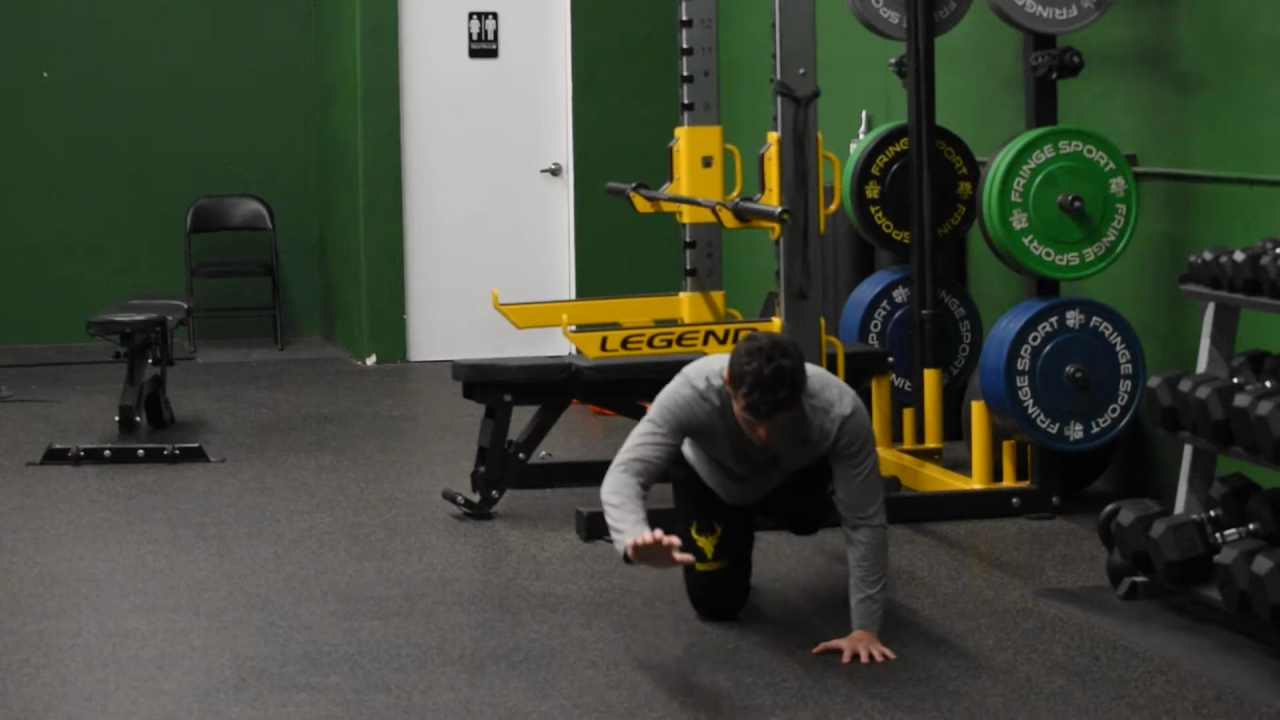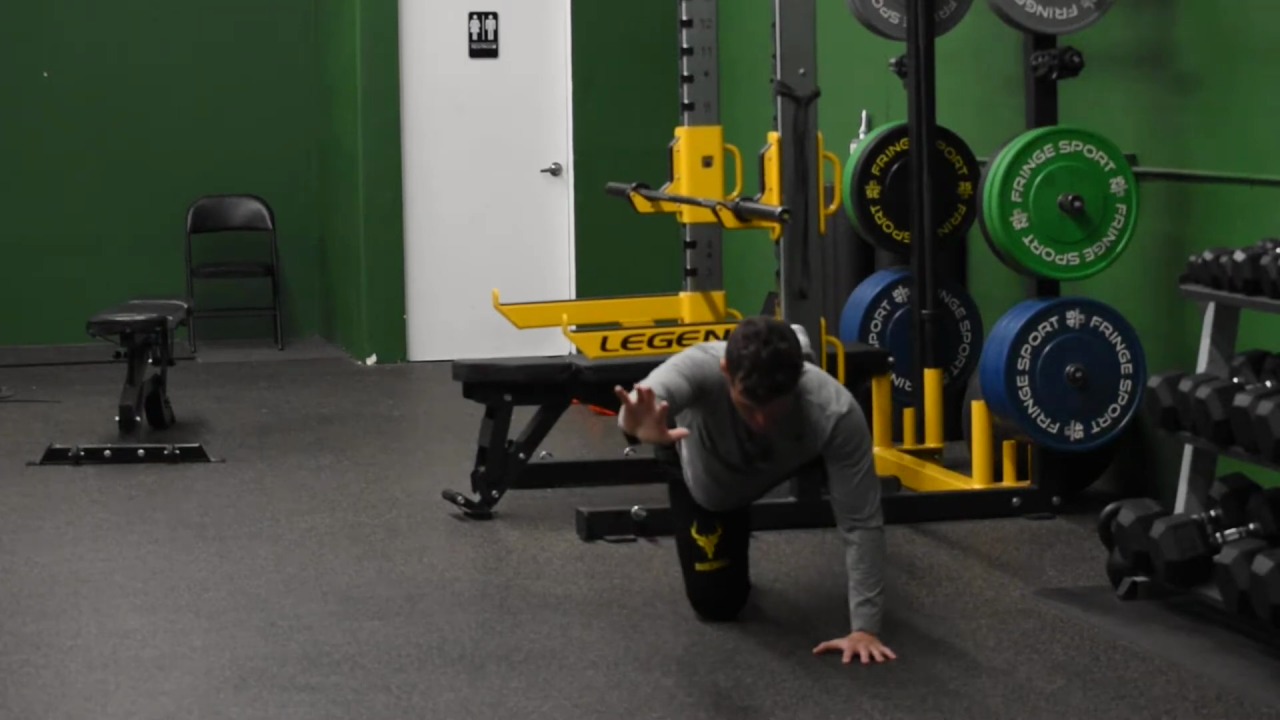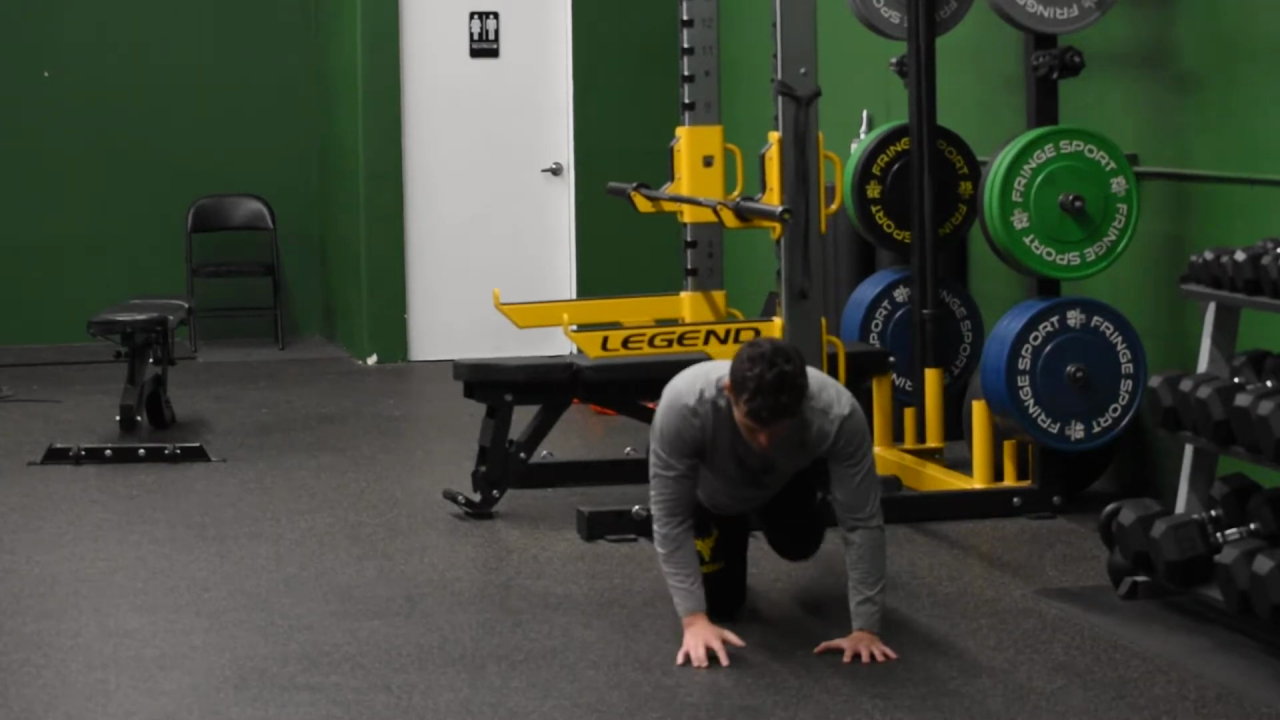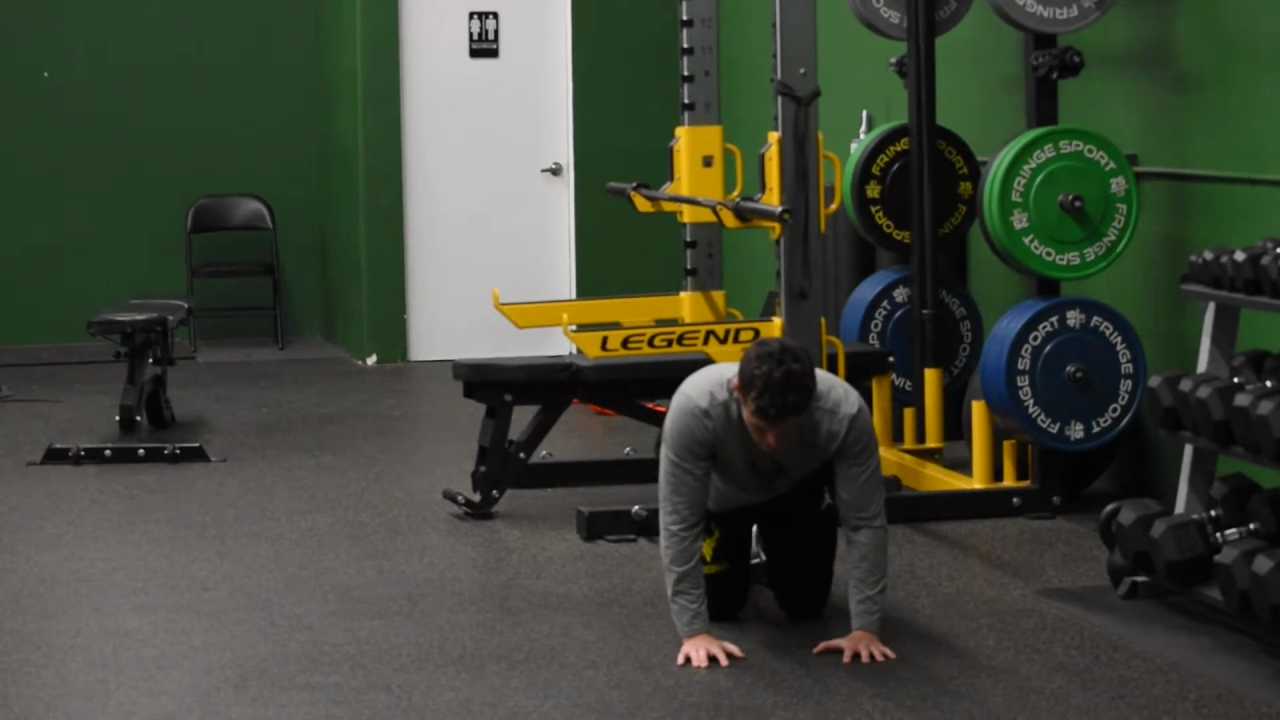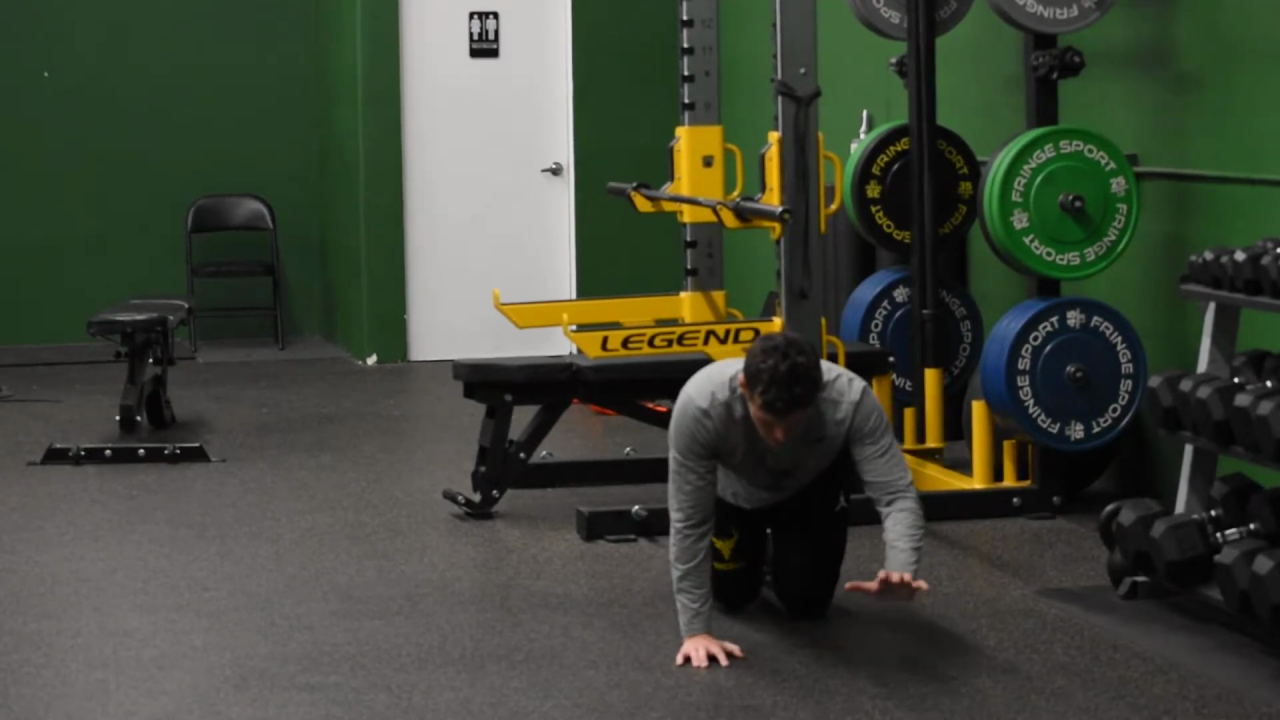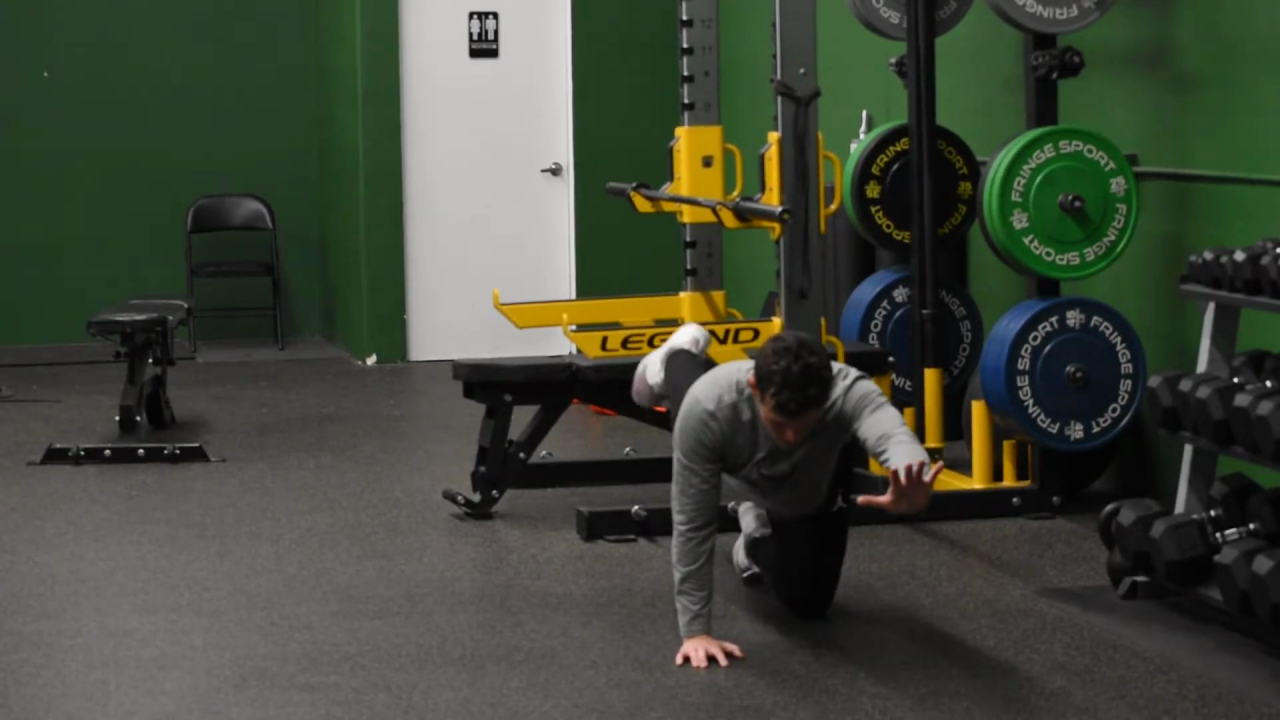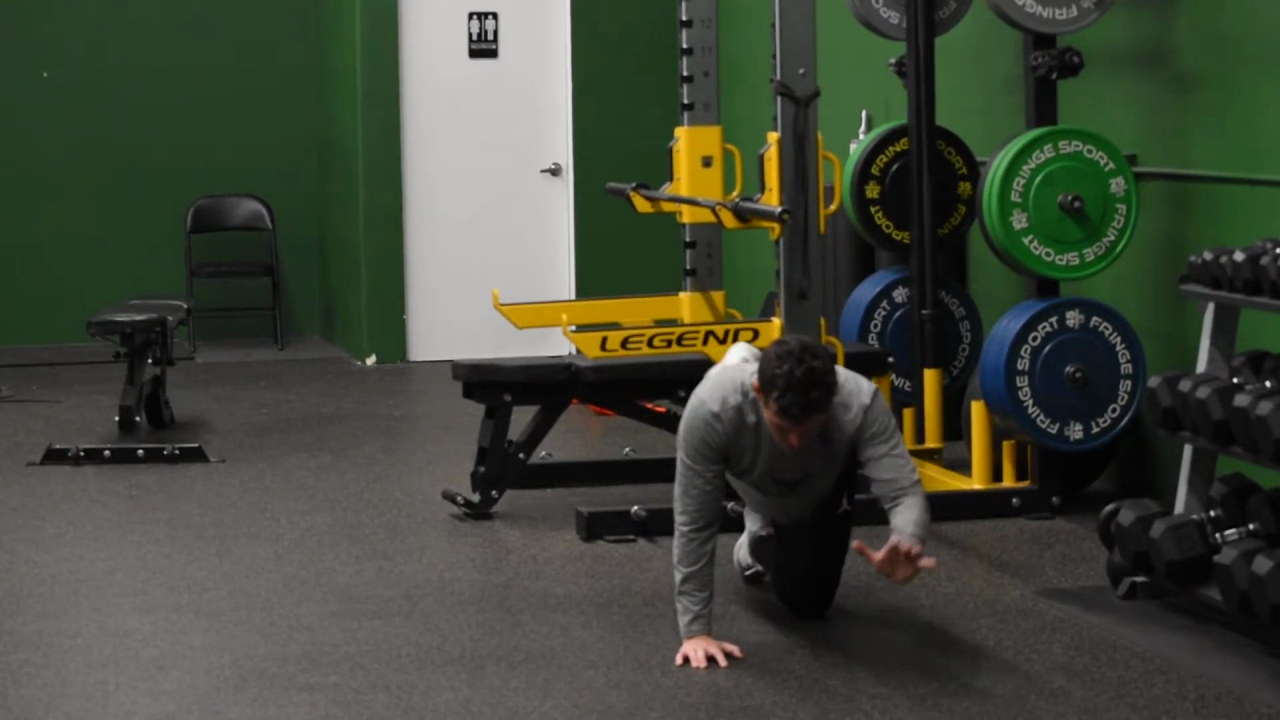
dt=0.7s
person 1, frame 1
left shoulder: (840, 413)
right shoulder: (694, 391)
left elbow: (865, 521)
right elbow: (625, 469)
left wrist: (865, 628)
right wrist: (632, 539)
right hip: (708, 474)
left knee: (807, 521)
right knee: (716, 603)
person 1, frame 2
left shoulder: (835, 412)
right shoulder: (702, 366)
left elbow: (861, 522)
right elbow: (652, 395)
left wrist: (865, 628)
right wrist: (638, 424)
left hip: (785, 462)
right hip: (703, 467)
right knee: (717, 603)
person 1, frame 3
left shoulder: (837, 413)
right shoulder: (684, 403)
left elbow: (862, 522)
right elbow: (670, 518)
left wrist: (865, 628)
right wrist: (694, 617)
left knee: (798, 545)
right knee: (720, 603)
person 1, frame 4
left shoulder: (845, 413)
right shoulder: (695, 407)
left elbow: (865, 522)
right elbow: (679, 523)
left wrist: (865, 627)
right wrist: (693, 631)
right hip: (718, 494)
left knee: (804, 605)
right knee: (720, 605)
left ankle: (771, 551)
person 1, frame 5
left shoulder: (852, 401)
right shoulder: (701, 405)
left elbow: (897, 492)
right elbow: (688, 520)
left wrist: (900, 567)
right wrist: (695, 629)
right hip: (733, 485)
left knee: (806, 603)
right knee: (732, 596)
left ankle: (773, 546)
person 1, frame 6
left shoulder: (850, 393)
right shoulder: (709, 406)
left elbow: (894, 438)
right elbow: (693, 524)
left wrist: (913, 490)
right wrist: (695, 630)
right hip: (742, 471)
left knee: (807, 603)
left ankle: (759, 539)
right ankle: (677, 360)
person 1, frame 7
left shoulder: (861, 404)
right shoulder: (712, 408)
left elbow: (904, 492)
right elbow: (694, 522)
left wrist: (904, 547)
right wrist: (695, 630)
right hip: (743, 478)
left knee: (808, 603)
left ankle: (765, 540)
